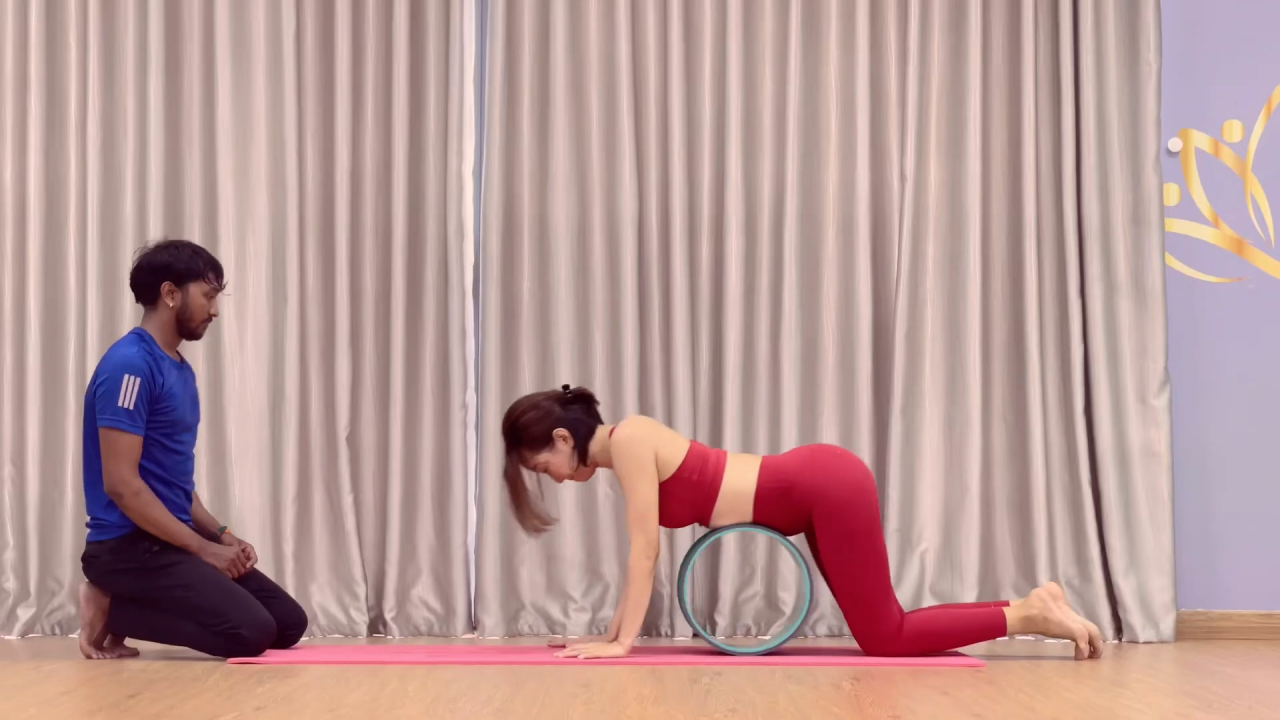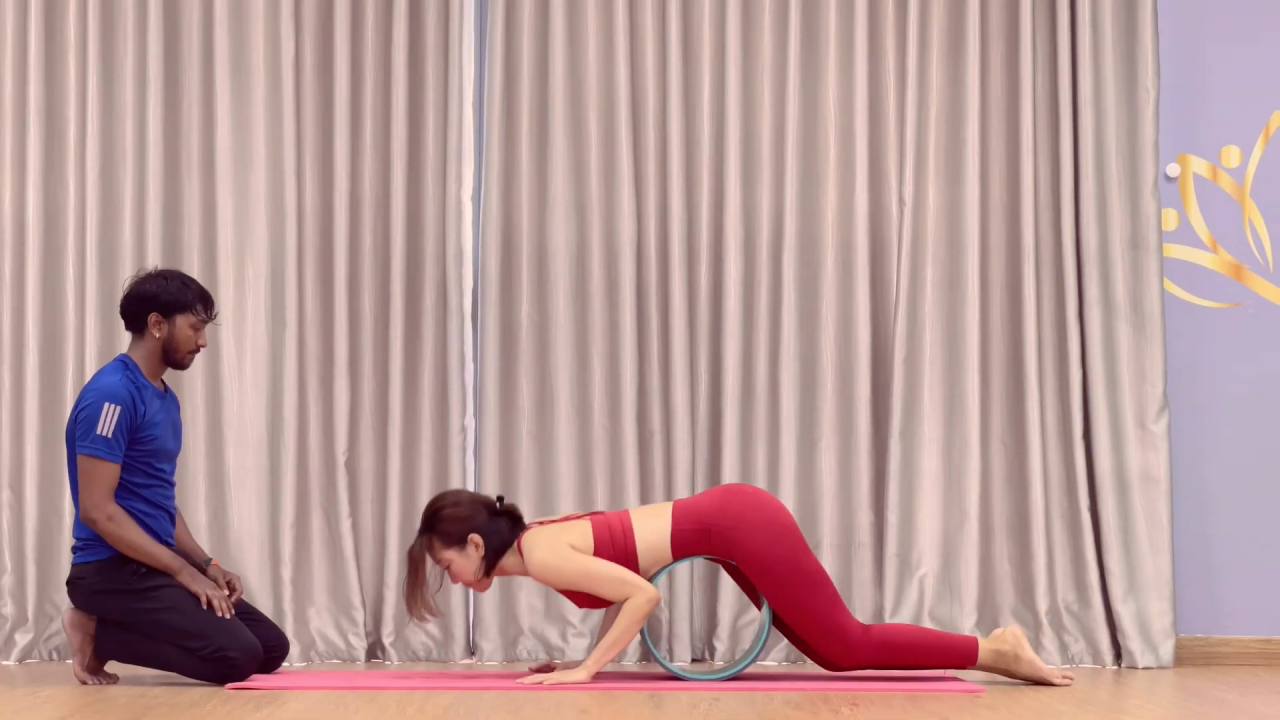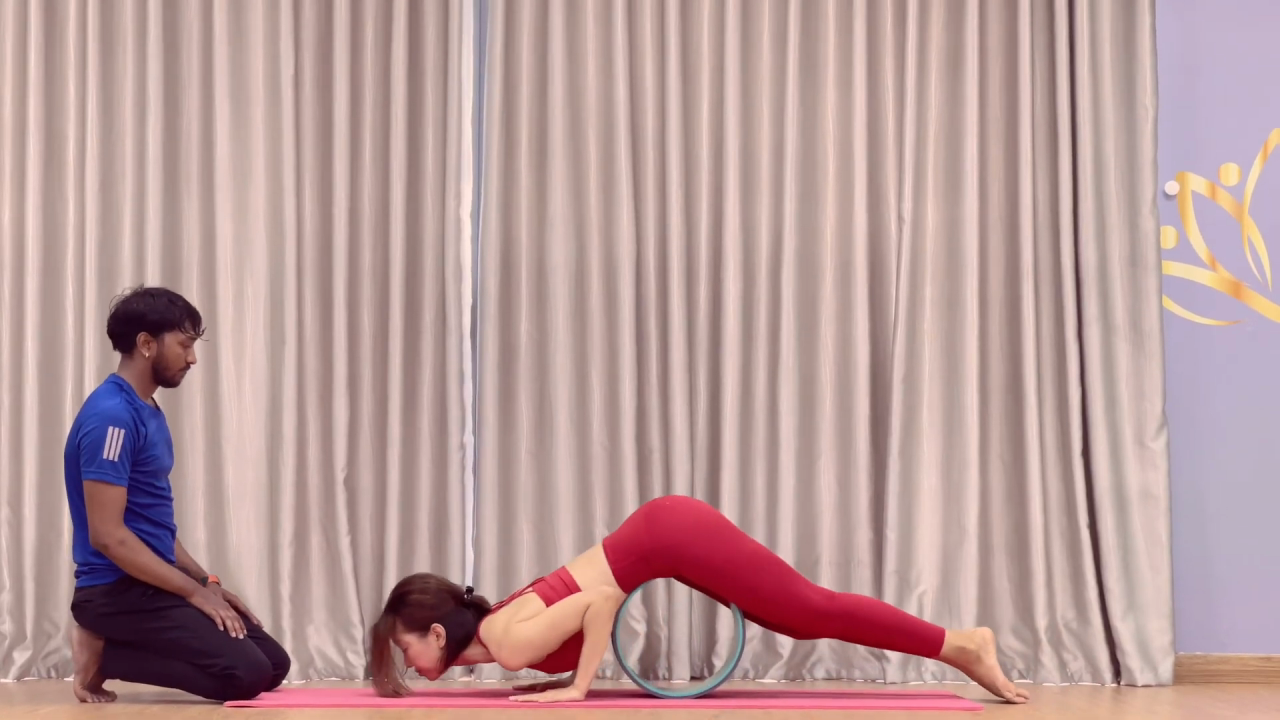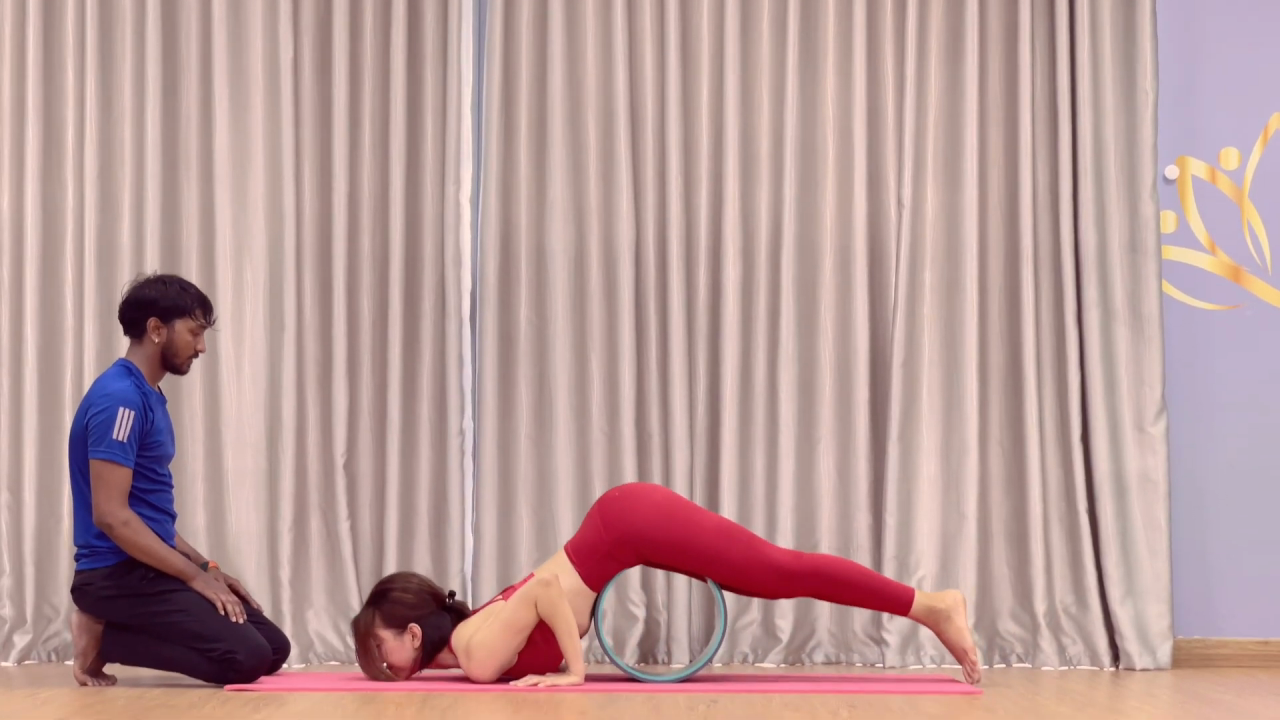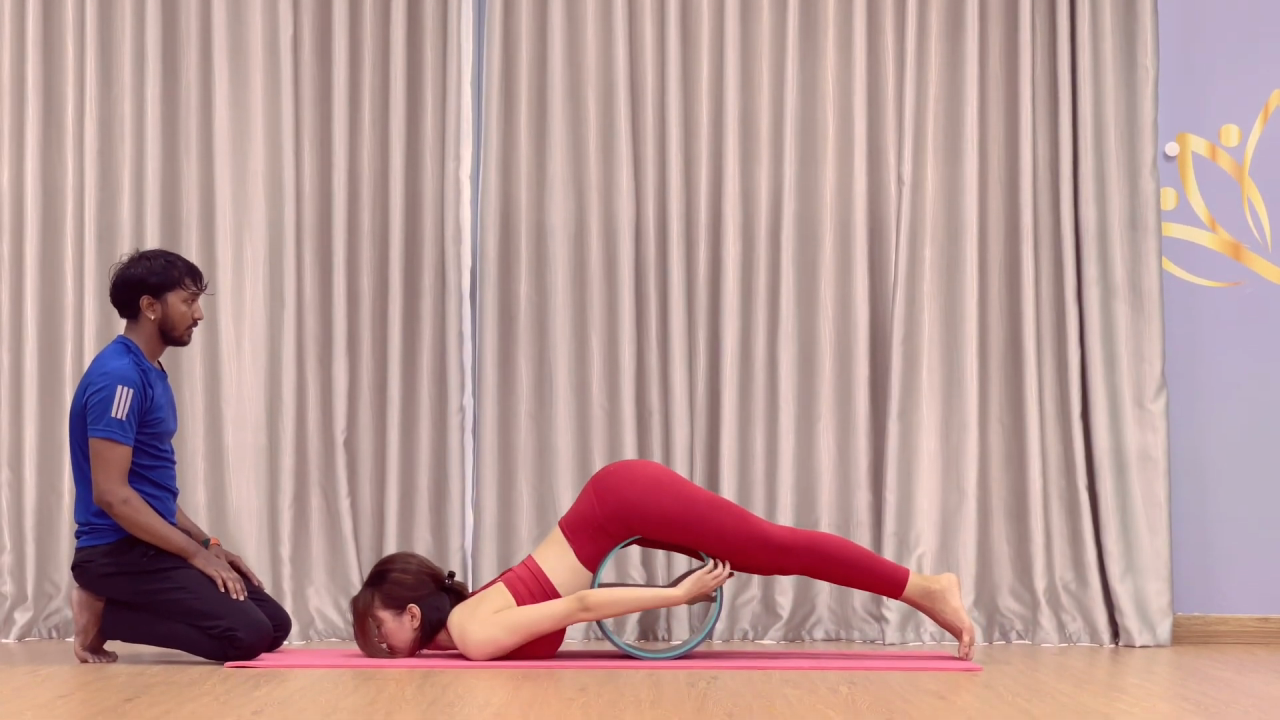
dt=1s
person 1, frame 1
left shoulder: (626, 440)
right shoulder: (626, 448)
left elbow: (646, 548)
right elbow: (647, 547)
left wrist: (623, 641)
right wrist: (616, 632)
left hip: (828, 487)
right hip: (819, 485)
left knee: (887, 640)
right knee: (886, 632)
left ankle: (1033, 615)
right ankle: (1031, 607)
person 1, frame 2
left shoulder: (540, 557)
right shoulder: (539, 540)
left elbow: (643, 595)
right elbow: (623, 584)
left wrist: (586, 669)
right wrist: (589, 658)
left hip: (741, 524)
right hip: (735, 516)
left knee: (847, 646)
right knee: (830, 650)
left ankle: (996, 650)
right ankle: (991, 646)
person 1, frame 3
left shoulder: (511, 644)
right shoulder: (497, 626)
left elbow: (597, 603)
left wrist: (577, 687)
right wrist: (561, 677)
left hip: (673, 537)
right hip: (666, 532)
left knee: (814, 611)
right knee: (804, 615)
left ankle: (961, 645)
right ankle: (957, 645)
person 1, frame 4
left shoulder: (481, 655)
right shoulder: (468, 641)
left elbow: (545, 584)
left wrist: (574, 669)
right wrist: (557, 657)
left hip: (632, 523)
right hip: (626, 524)
left knee: (782, 571)
right knee: (775, 578)
left ankle: (930, 606)
right ankle: (929, 607)
person 1, frame 5
left shoulder: (473, 638)
right shoulder: (465, 617)
left elbow: (581, 607)
left wrist: (677, 594)
left hip: (626, 498)
right hip: (622, 503)
left knee: (776, 546)
right knee: (766, 555)
left ankle: (924, 588)
right ankle: (922, 589)
person 2, frame 1
left shoulder: (180, 370)
right shoulder: (129, 365)
right elbow: (121, 484)
left wrist: (220, 535)
right wrist: (203, 548)
left hip: (164, 539)
right hip: (129, 546)
left knee: (289, 623)
right knee: (251, 633)
left ankle: (123, 605)
right ankle: (112, 609)
person 2, frame 2
left shoulder: (165, 399)
right shoulder: (112, 393)
right elbow: (97, 510)
left wrist: (206, 566)
right wrist: (184, 572)
left hip: (149, 564)
right hip: (113, 569)
left knee: (272, 648)
right knee: (237, 656)
left ankle: (107, 629)
right ankle: (97, 633)
person 2, frame 3
left shoulder: (149, 412)
right shoulder: (111, 416)
right elbow: (108, 536)
left wrist: (207, 583)
right wrist: (195, 592)
left hip: (148, 583)
right hip: (119, 590)
left knee: (273, 664)
right knee: (246, 674)
left ankle: (109, 647)
right ankle: (103, 656)
person 2, frame 4
left shoulder: (148, 397)
right shoulder: (120, 397)
right elbow: (111, 516)
left wrist: (206, 567)
right wrist: (196, 575)
left hip: (147, 567)
right hip: (119, 573)
left knee: (273, 648)
right knee: (246, 658)
left ankle: (109, 630)
right ankle: (101, 638)
person 2, frame 5
left shoulder: (150, 374)
right shoulder: (119, 376)
right elbow: (111, 494)
left wrist: (207, 544)
right wrist: (196, 553)
left hip: (148, 545)
right hip: (120, 551)
left knee: (274, 626)
right knee: (247, 635)
left ankle: (109, 608)
right ankle: (102, 616)
